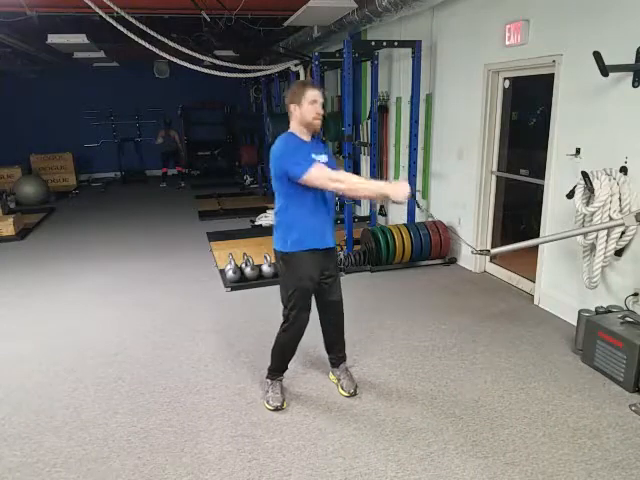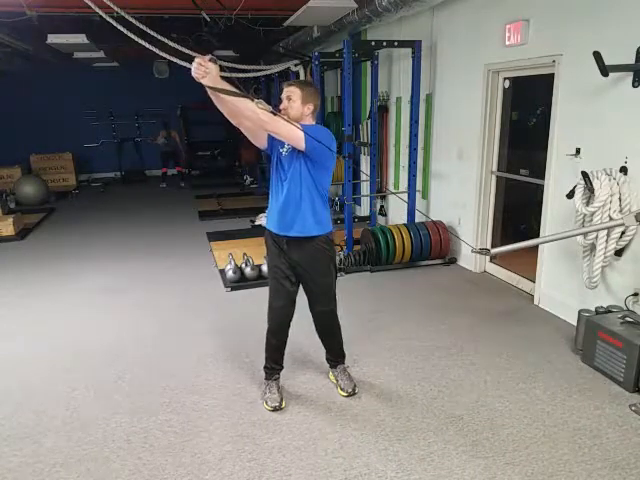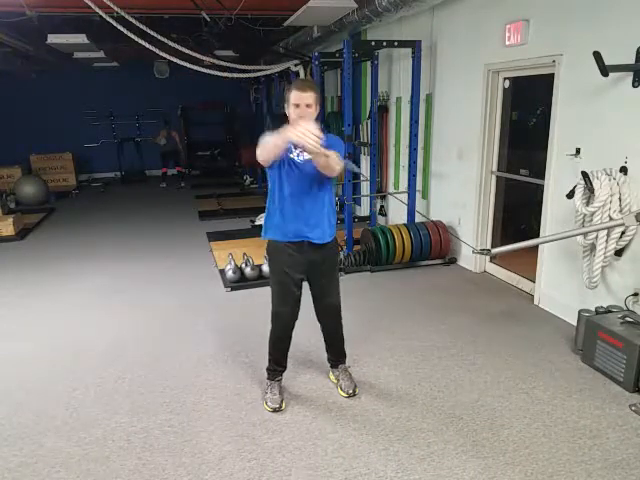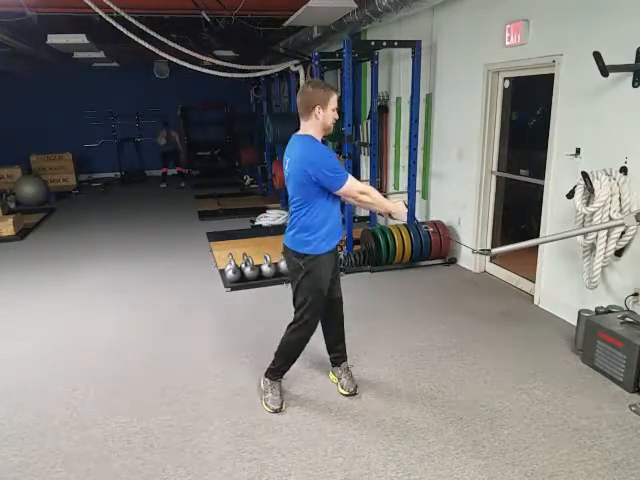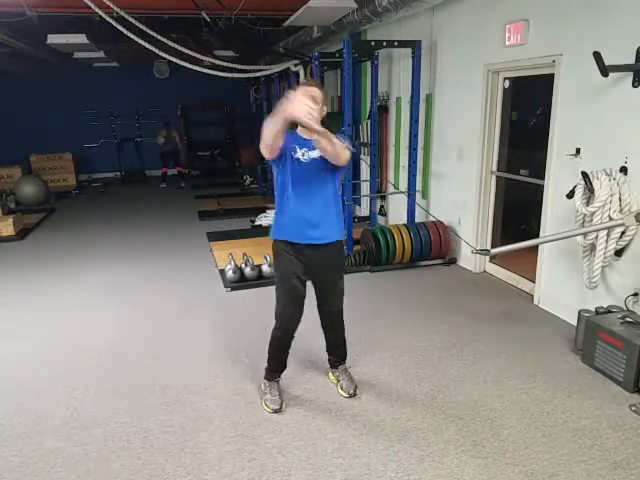
dt=1s
person 1, frame 1
left shoulder: (318, 148)
right shoulder: (285, 148)
left elbow: (344, 183)
right elbow: (330, 181)
left wrist: (381, 190)
right wrist: (385, 188)
left hip: (325, 246)
right hip: (295, 249)
left knee: (333, 309)
right knee: (295, 319)
left ankle: (338, 365)
right ankle: (273, 378)
person 1, frame 2
left shoulder: (322, 138)
right shoulder: (278, 141)
left elbow: (266, 121)
right elbow: (241, 120)
left wrist: (218, 82)
right wrist: (210, 85)
left hip: (314, 241)
right hip: (279, 240)
left knee: (325, 310)
right knee: (278, 313)
left ankle: (338, 365)
right ankle: (272, 377)
person 1, frame 3
left shoulder: (330, 143)
right shoulder: (275, 140)
left elbow: (332, 168)
right elbow: (265, 152)
left wrist: (317, 149)
right wrist: (291, 136)
left hip: (324, 243)
right hip: (284, 244)
left knee: (330, 310)
right knee: (283, 314)
left ankle: (338, 365)
right ankle: (274, 378)
person 1, frame 4
left shoulder: (299, 145)
right shoulder: (316, 154)
left elbow: (342, 192)
right elbow: (359, 192)
left wrist: (380, 206)
right wrist: (392, 208)
left hip: (321, 247)
right hip: (309, 253)
left knee: (333, 307)
right knee: (306, 319)
left ankle: (339, 365)
right ankle: (272, 377)
person 1, frame 5
left shoulder: (338, 146)
right shoulder: (285, 143)
left elbow: (337, 154)
right elbow: (268, 144)
left wrist: (313, 126)
right wrist: (286, 116)
left hip: (329, 243)
right hip: (290, 245)
left knee: (333, 312)
right knee: (287, 318)
left ankle: (338, 366)
right ankle: (271, 379)
